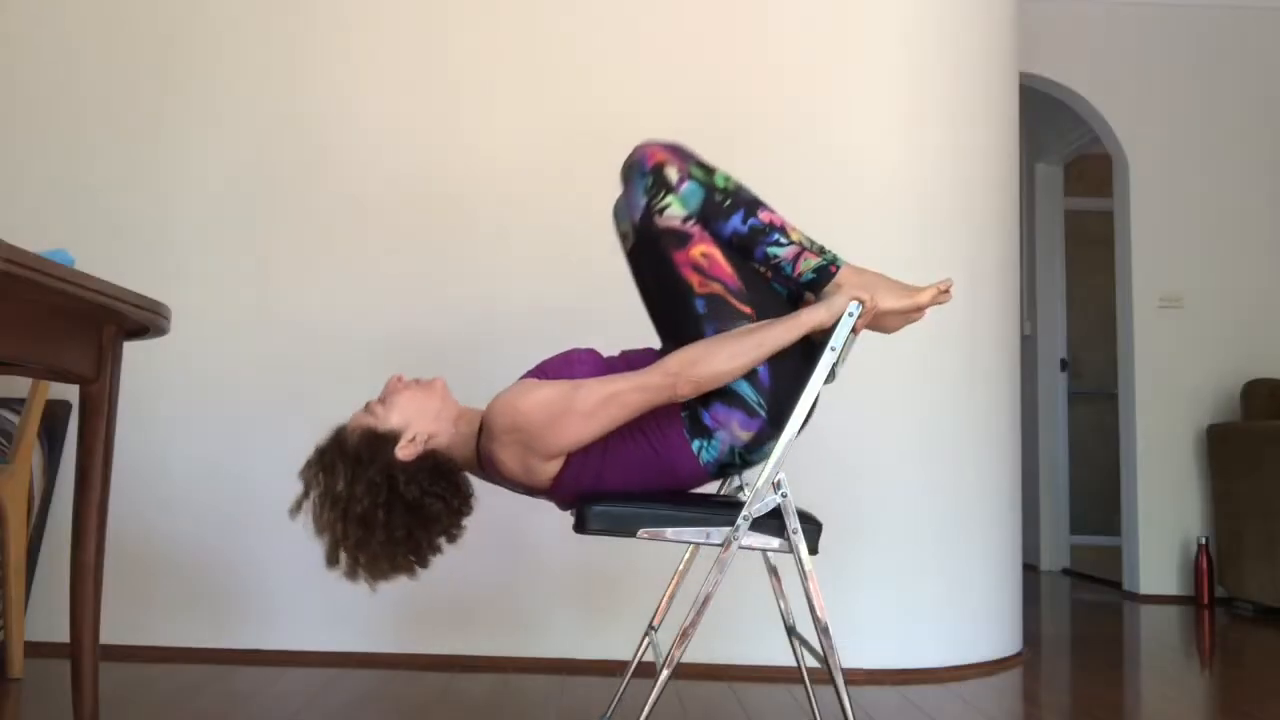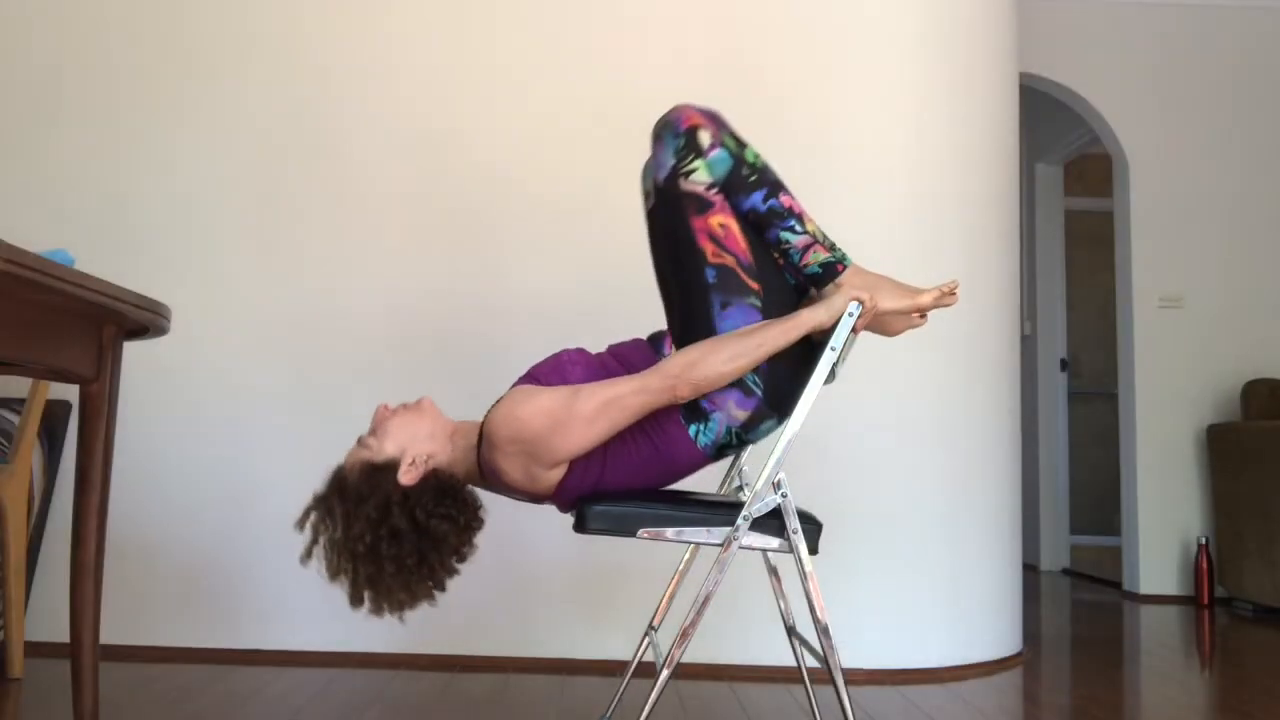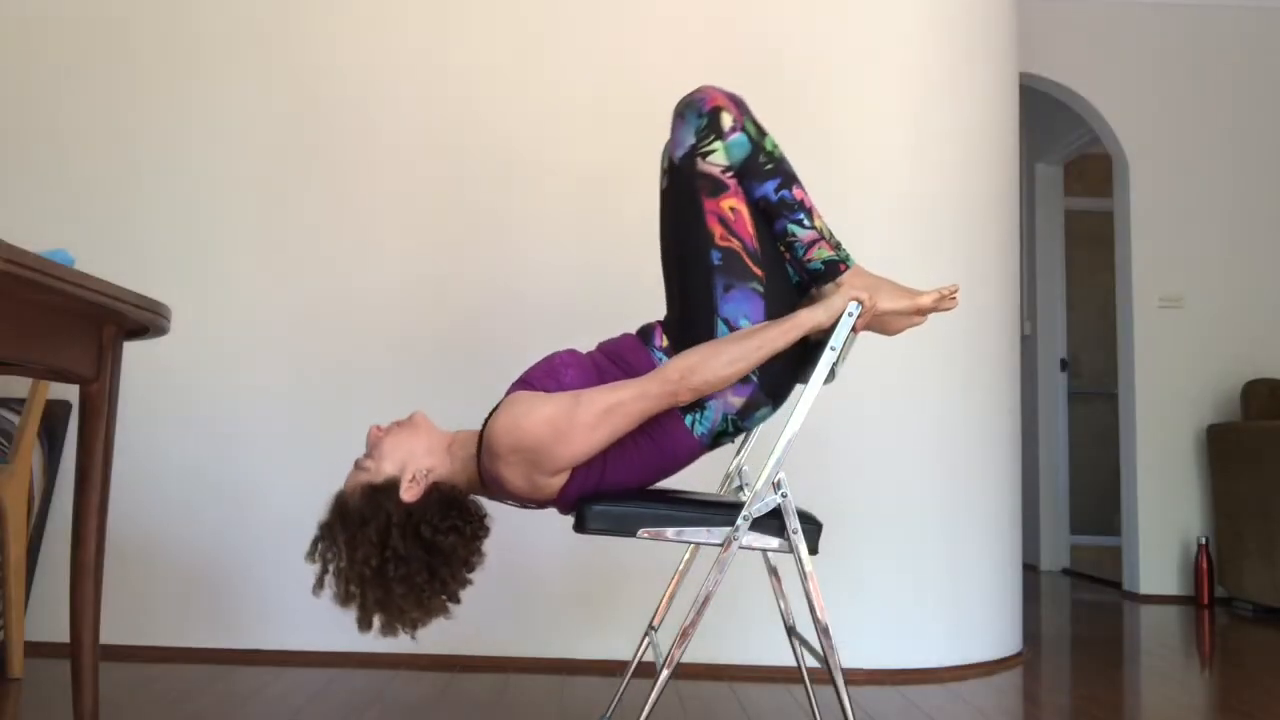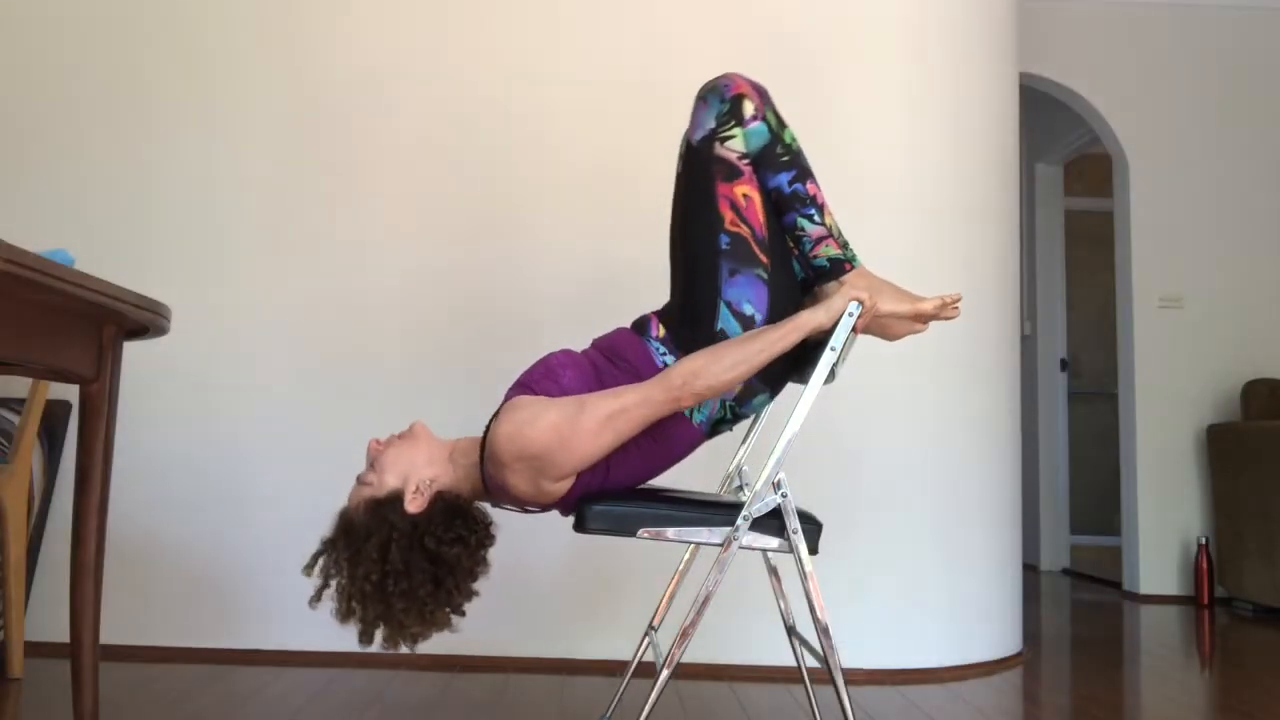
dt=0.4s
person 1, frame 1
left shoulder: (497, 443)
right elbow: (669, 381)
right wrist: (816, 315)
left hip: (722, 414)
right hip: (740, 407)
left knee: (654, 177)
right knee: (656, 168)
left ankle: (839, 290)
right ankle: (844, 290)
person 1, frame 2
left shoulder: (496, 452)
right shoulder: (518, 434)
left elbow: (663, 377)
right elbow: (670, 384)
right wrist: (815, 315)
left hip: (716, 385)
right hip: (734, 391)
left knee: (682, 143)
right knee: (687, 131)
left ankle: (842, 293)
right ankle: (846, 292)
person 1, frame 3
left shoulder: (498, 460)
right shoulder: (516, 441)
right elbow: (673, 386)
right wrist: (814, 315)
left hip: (696, 362)
right hip: (722, 382)
left knee: (706, 125)
right knee: (708, 114)
left ankle: (839, 291)
right ankle: (843, 290)
person 1, frame 4
left shoulder: (501, 466)
right shoulder: (520, 447)
right elbow: (677, 391)
right wrist: (815, 317)
left hip: (686, 349)
right hip: (721, 347)
right knee: (730, 100)
left ankle: (840, 290)
right ankle: (845, 290)
